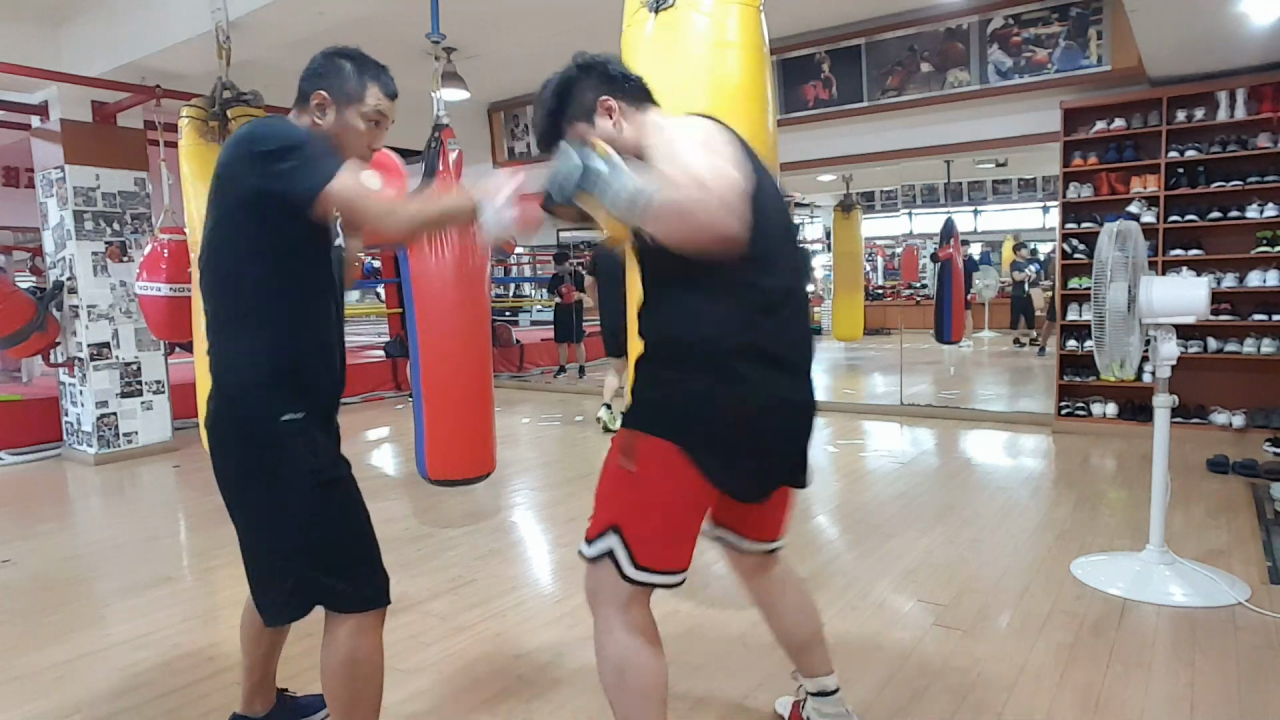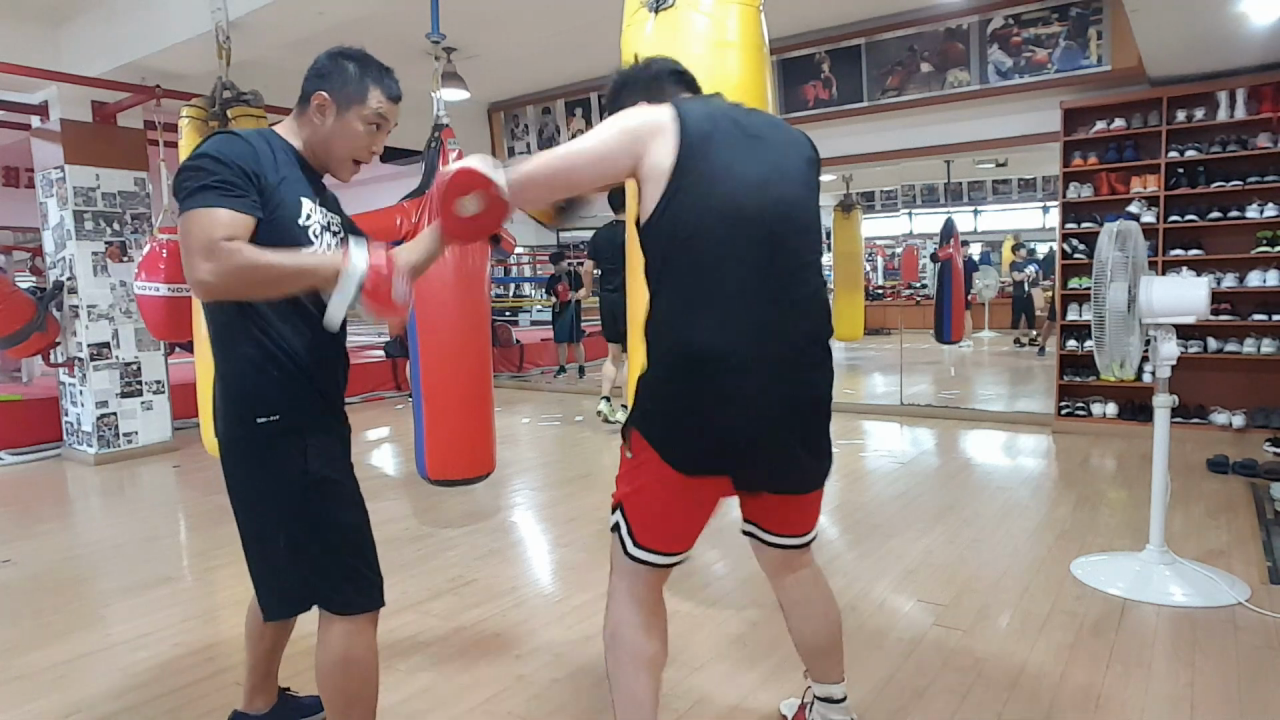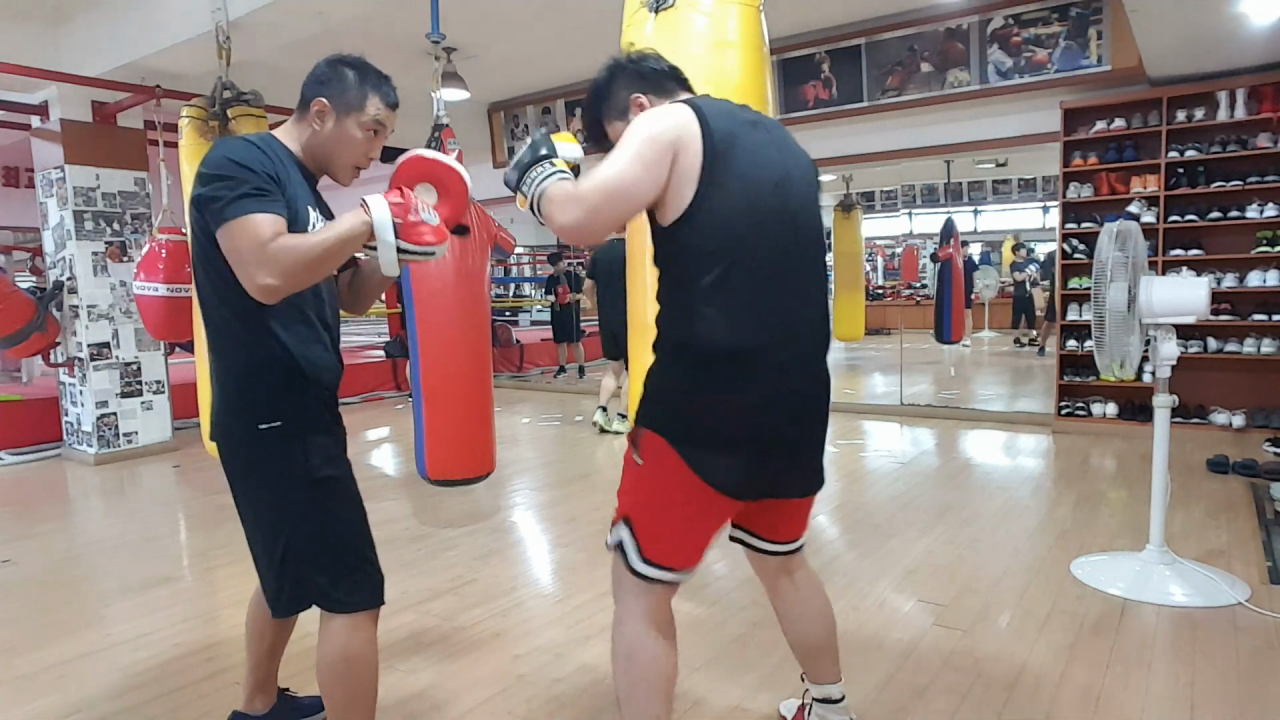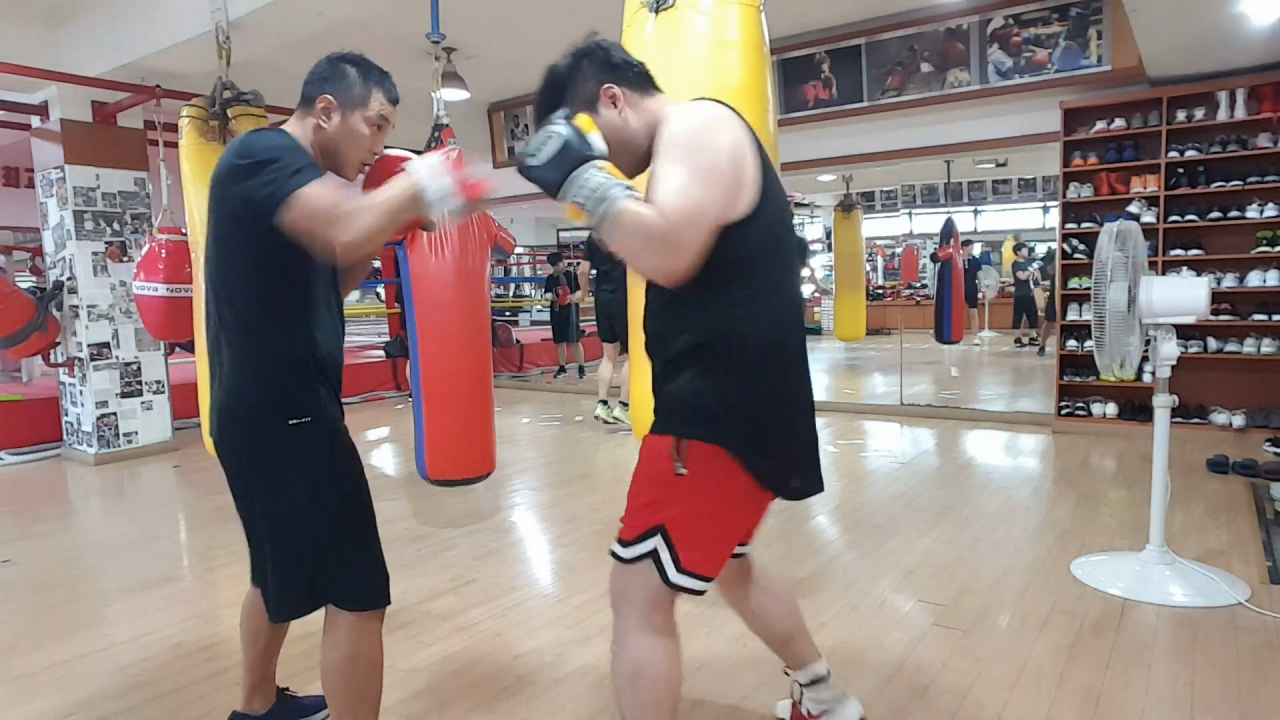
dt=0.2s
person 1, frame 1
left shoulder: (282, 172)
right shoulder: (272, 145)
left elbow: (299, 280)
right elbow: (388, 216)
left wrist: (352, 233)
right wrist: (481, 205)
left hip: (262, 414)
right hip: (279, 417)
left knee: (284, 576)
right knee: (357, 596)
person 1, frame 2
left shoulder: (318, 194)
right shoulder: (233, 156)
right elbow: (213, 269)
left wrist: (443, 228)
right wrist: (338, 268)
left hip: (304, 415)
right hip: (274, 418)
left knee: (287, 574)
right knee: (351, 597)
person 1, frame 3
left shoulder: (305, 190)
right shoulder: (241, 161)
left elbow: (352, 297)
right elbow: (268, 276)
right wrist: (370, 220)
left hip: (293, 417)
right hip: (274, 420)
left knee: (290, 574)
right knee: (351, 594)
person 1, frame 4
left shoulder: (295, 173)
right shoulder: (264, 155)
left elbow: (326, 282)
right elbow: (350, 234)
left wrist: (394, 228)
right wrist: (421, 183)
left hip: (268, 411)
right hip: (284, 412)
left knee: (286, 570)
right knee: (357, 594)
person 2, frame 1
left shoulder: (677, 136)
left elbow: (709, 219)
left wrist: (601, 177)
left hip: (696, 412)
right hip: (771, 404)
left knee: (614, 592)
right knee: (757, 558)
person 2, frame 2
left shoulder: (650, 126)
right shoulder: (795, 142)
left elbow: (525, 185)
left wrist: (518, 196)
left hip: (689, 402)
right hip: (796, 396)
left knee: (634, 576)
right knee: (788, 556)
person 2, frame 3
left shoulder: (670, 125)
right shoulder: (783, 144)
left elbow: (576, 221)
left wrist: (538, 171)
left hip: (701, 406)
right hip: (795, 402)
left knee: (639, 589)
right knee: (781, 561)
person 2, frame 4
left shoulder: (698, 125)
right shoulder: (695, 136)
left elbow: (665, 258)
left wrist: (578, 176)
right wrist: (593, 174)
left hip: (719, 410)
right hip: (762, 402)
left knee: (639, 596)
right knee: (722, 565)
person 3, frame 1
left shoulder: (600, 252)
left elbow: (590, 283)
left wrist: (596, 302)
left hip: (607, 317)
right hip: (625, 317)
left knee: (616, 365)
left ankle: (606, 407)
person 3, frame 2
left shoulder: (599, 234)
left elbow: (588, 269)
left wrist: (587, 290)
left hip: (607, 300)
right hip: (629, 300)
left knee: (614, 354)
left ankle: (605, 400)
right ankle: (625, 409)
person 3, frame 3
left shoulder: (599, 252)
left elbow: (588, 287)
left wrist: (597, 304)
left hip: (607, 320)
right hip: (628, 319)
left knee: (614, 370)
right knee: (631, 370)
left ankle: (602, 410)
right ankle: (622, 418)
person 3, frame 4
left shoulder: (595, 236)
left elbow: (583, 270)
left wrist: (584, 292)
left hip: (603, 299)
right hip: (624, 301)
left knee: (609, 356)
left ankle: (602, 404)
right ankle: (622, 406)
